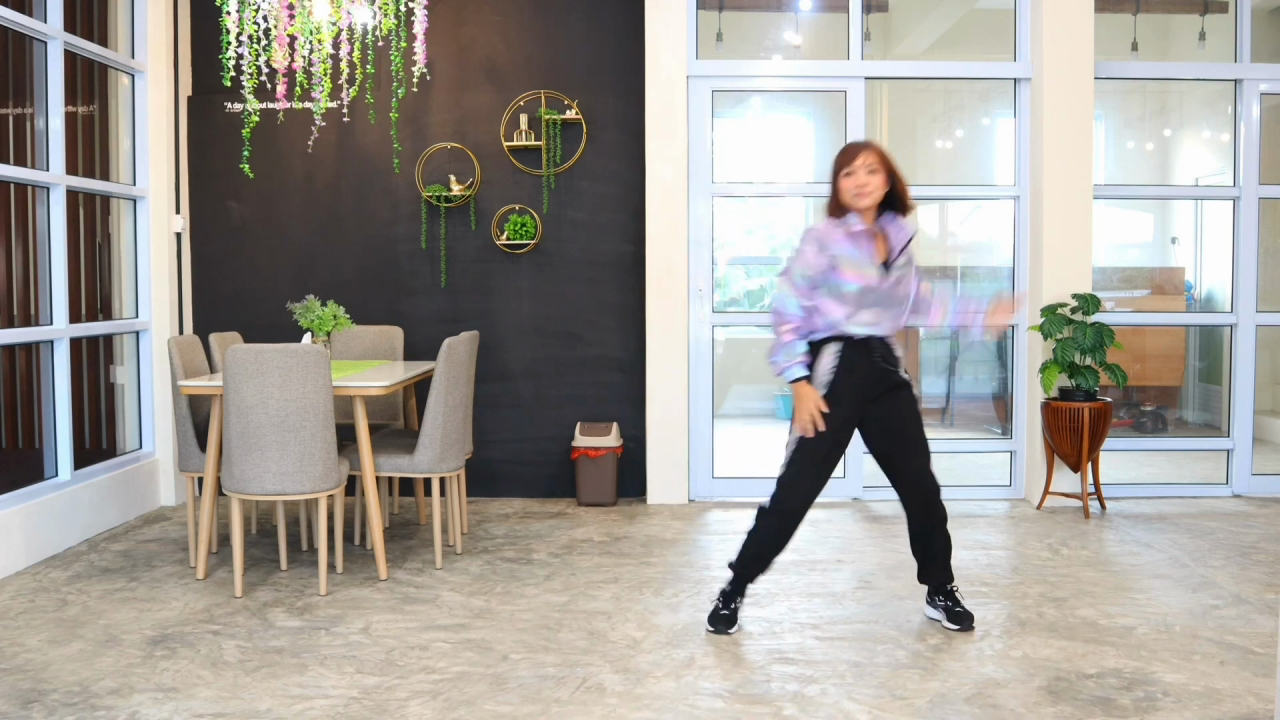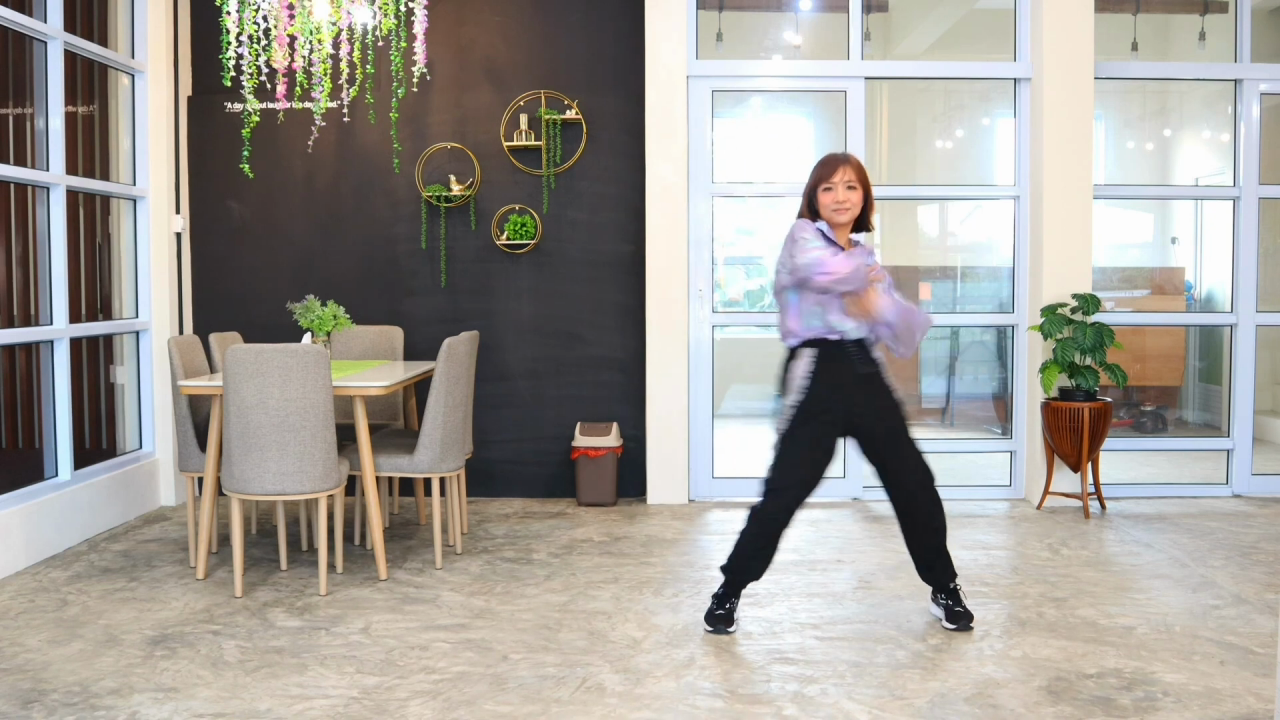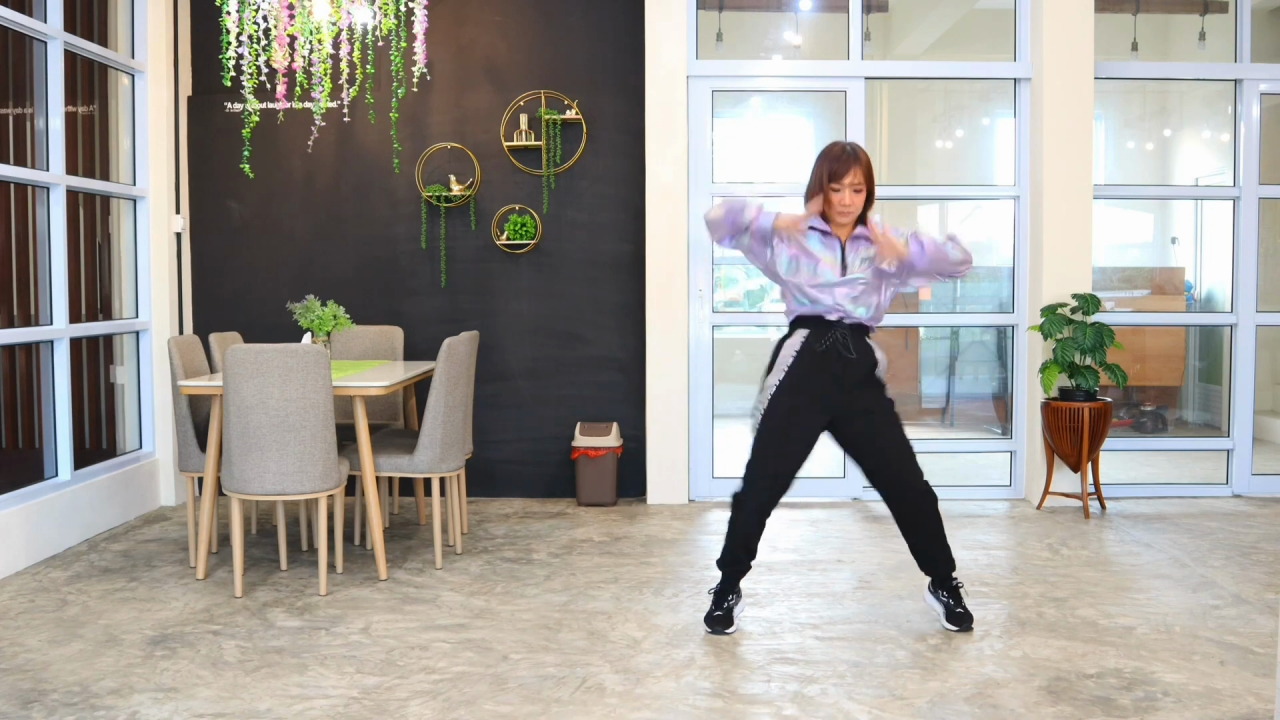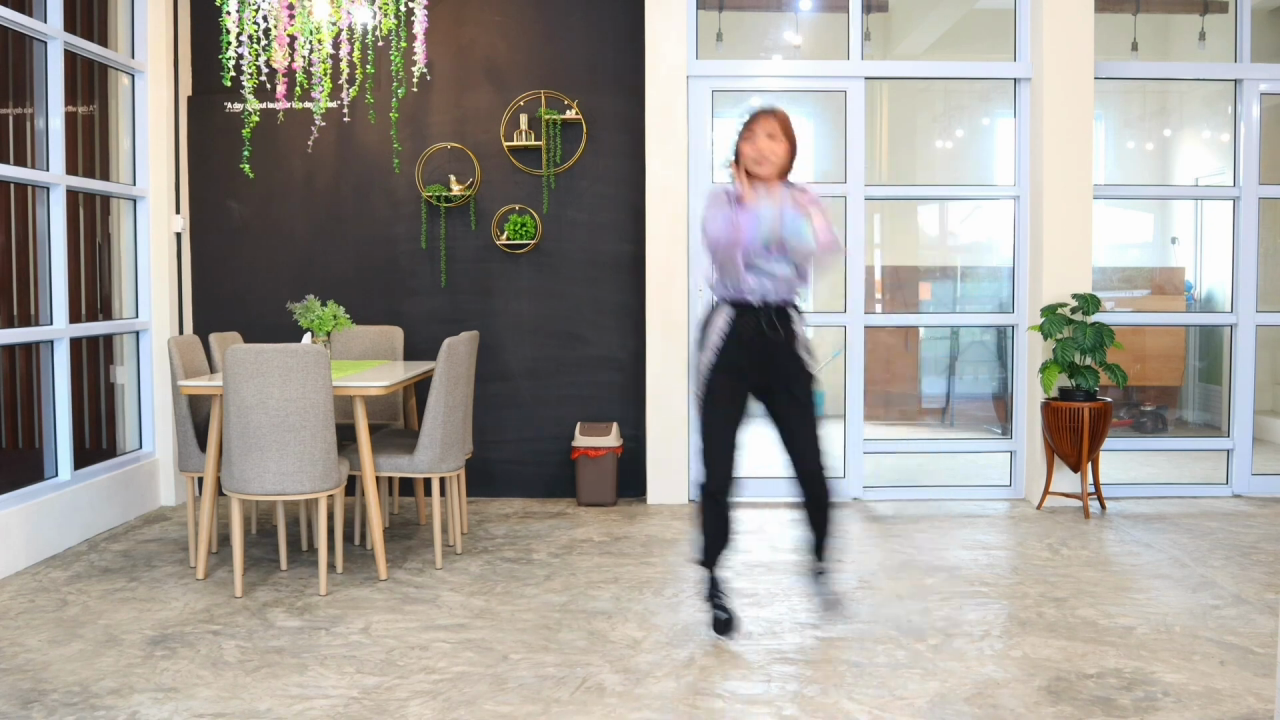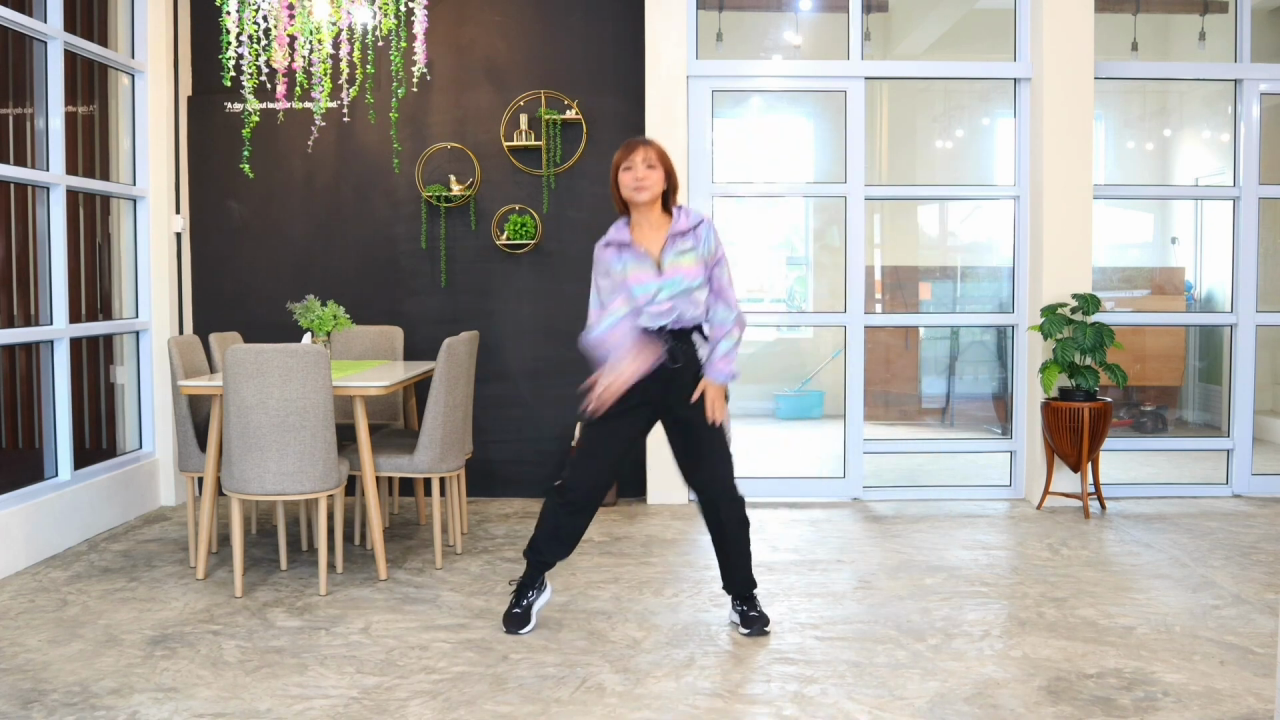
dt=1s
person 1, frame 1
left shoulder: (898, 235)
right shoulder: (823, 238)
left elbow: (909, 305)
right elbow: (788, 310)
left wrist: (978, 314)
right wrist: (799, 381)
left hip: (884, 371)
right hip: (834, 370)
left knee: (920, 486)
right knee: (795, 491)
left ankle: (940, 591)
right ankle: (736, 587)
person 1, frame 2
left shoulder: (866, 258)
right shoulder: (802, 236)
left elbow: (909, 332)
right elbow: (830, 273)
left wrist: (879, 306)
right wrist: (865, 271)
left hip: (865, 373)
right hip: (815, 375)
left knee: (915, 486)
right knee: (784, 494)
left ankle: (944, 588)
right ankle: (730, 589)
person 1, frame 3
left shoulder: (884, 245)
right shoulder: (790, 239)
left elbow: (957, 260)
right elbow: (721, 220)
left wrist: (906, 252)
right wrist: (777, 222)
left hip: (858, 367)
right hip: (804, 364)
left knee: (907, 483)
right knee: (762, 485)
left ankle: (944, 584)
right ankle: (727, 588)
person 1, frame 4
left shoulder: (800, 202)
right shoulder: (722, 200)
left elbow: (823, 242)
right elbow: (726, 236)
left wrist: (778, 208)
right wrist: (761, 212)
left hip: (781, 338)
right hip: (731, 335)
left knee: (809, 464)
right knee: (719, 470)
left ankle: (818, 562)
right ankle: (714, 578)
person 1, frame 5
left shoulder: (700, 232)
right shoulder: (609, 248)
left elbow: (725, 308)
right elbow: (603, 322)
left wrist: (719, 373)
right wrist: (623, 357)
left hip: (687, 365)
right hip: (626, 371)
left knee: (718, 488)
right knee: (582, 482)
left ankle: (743, 596)
right ankle: (532, 581)
